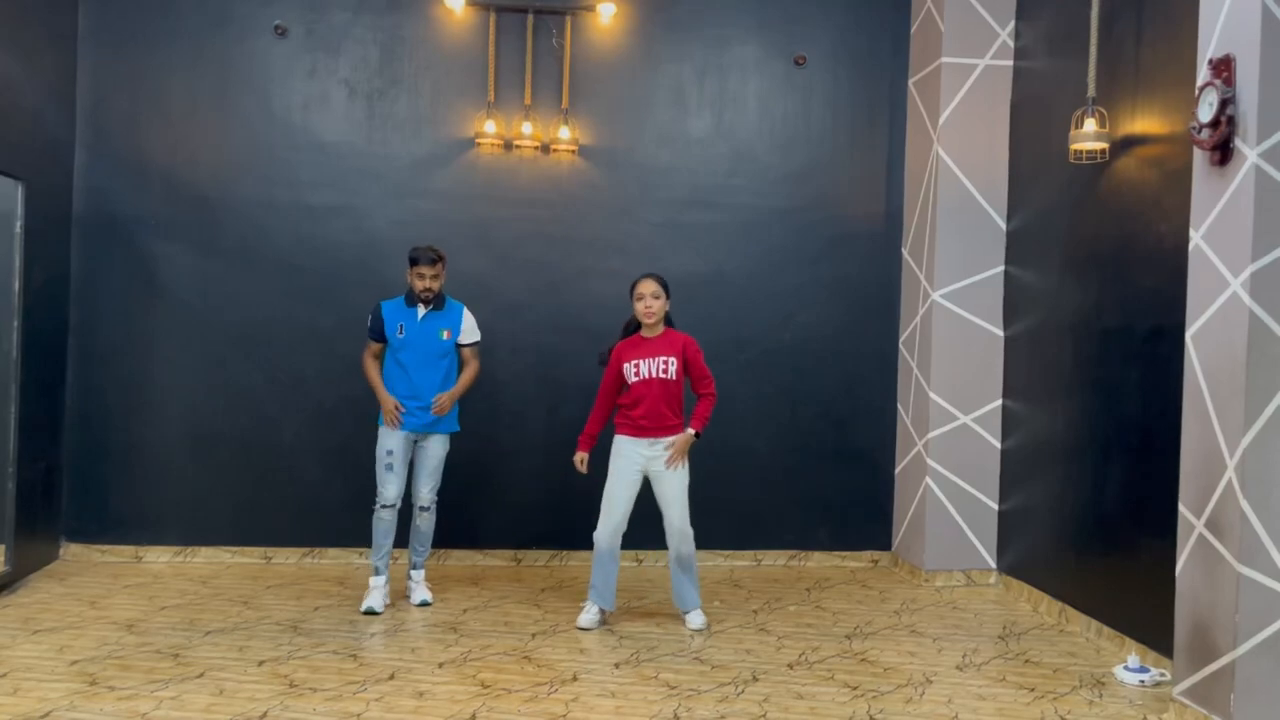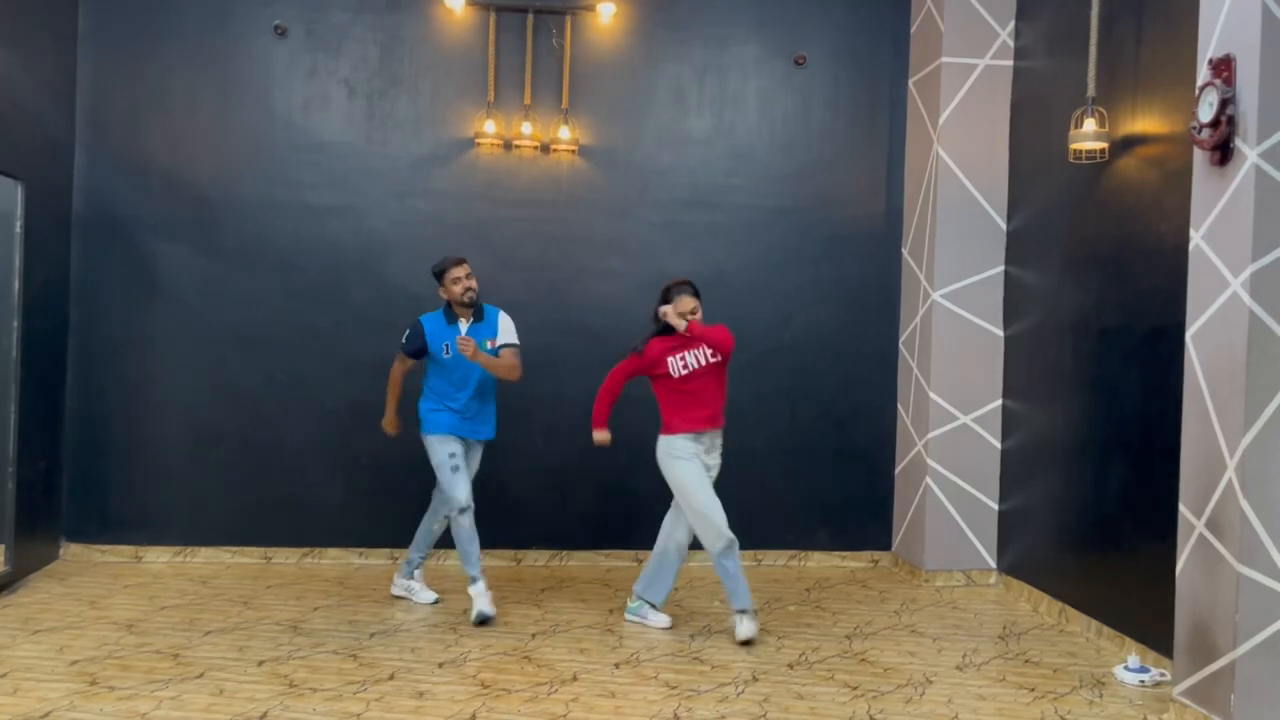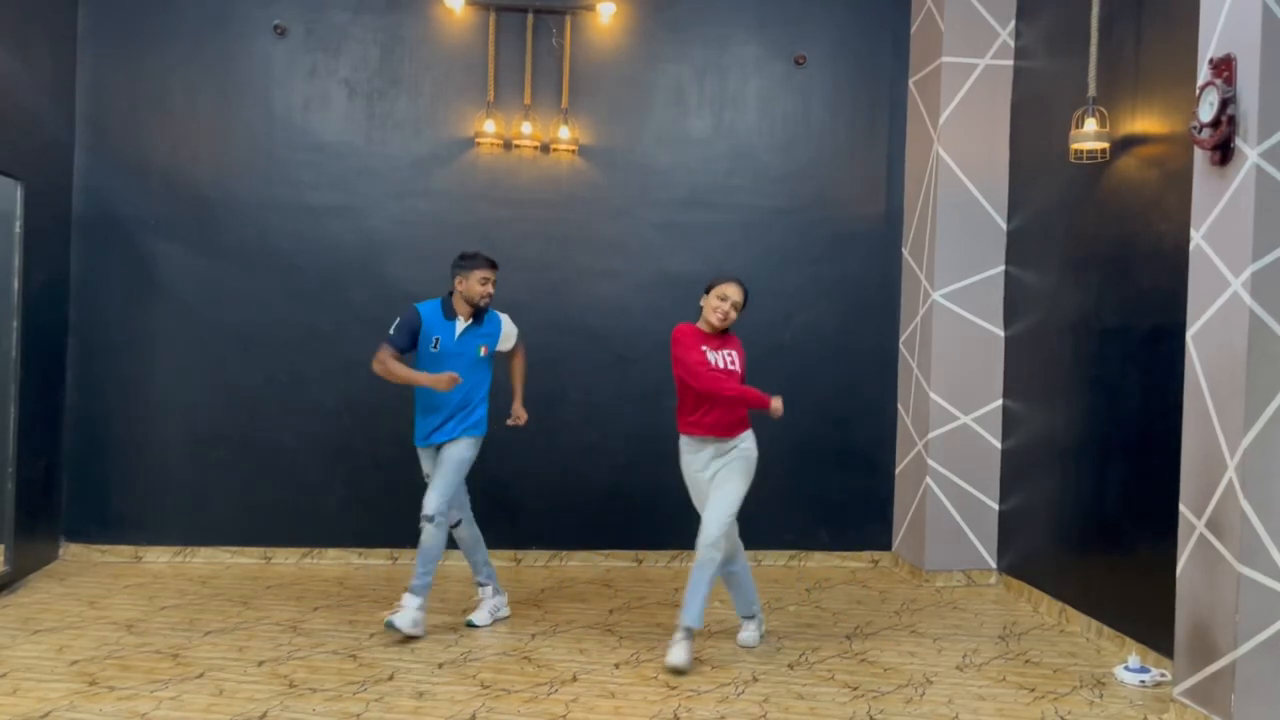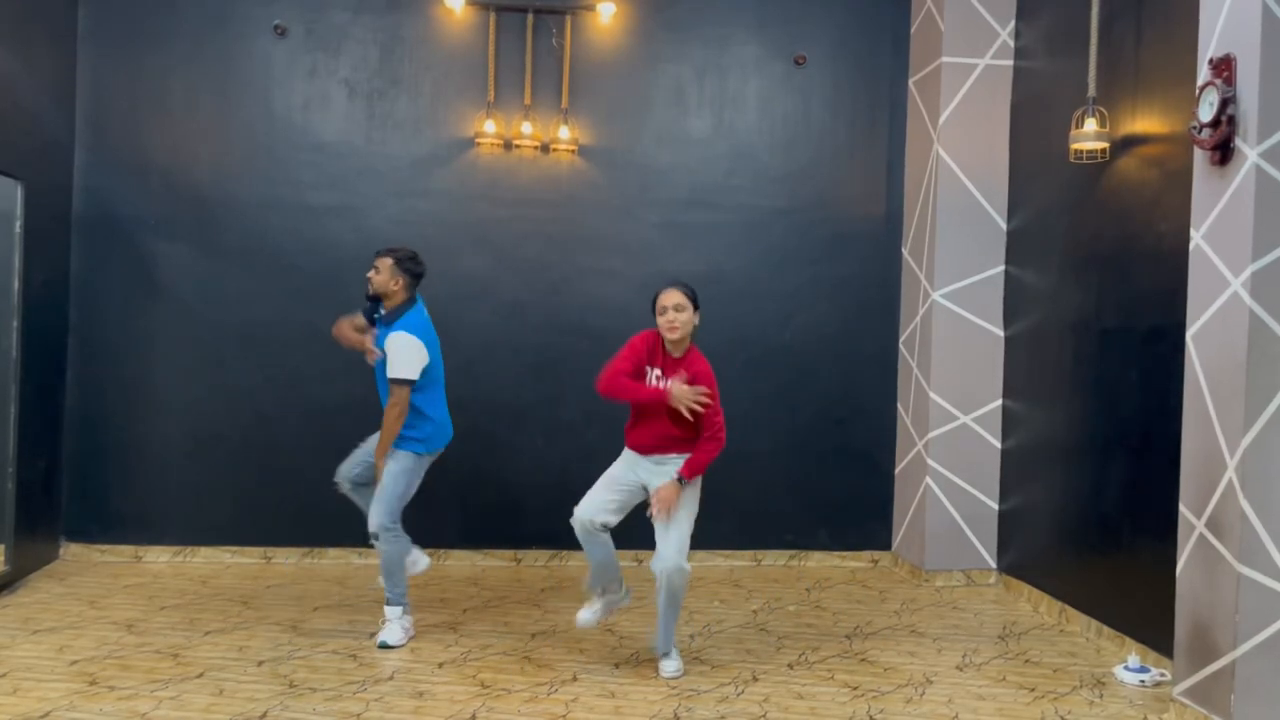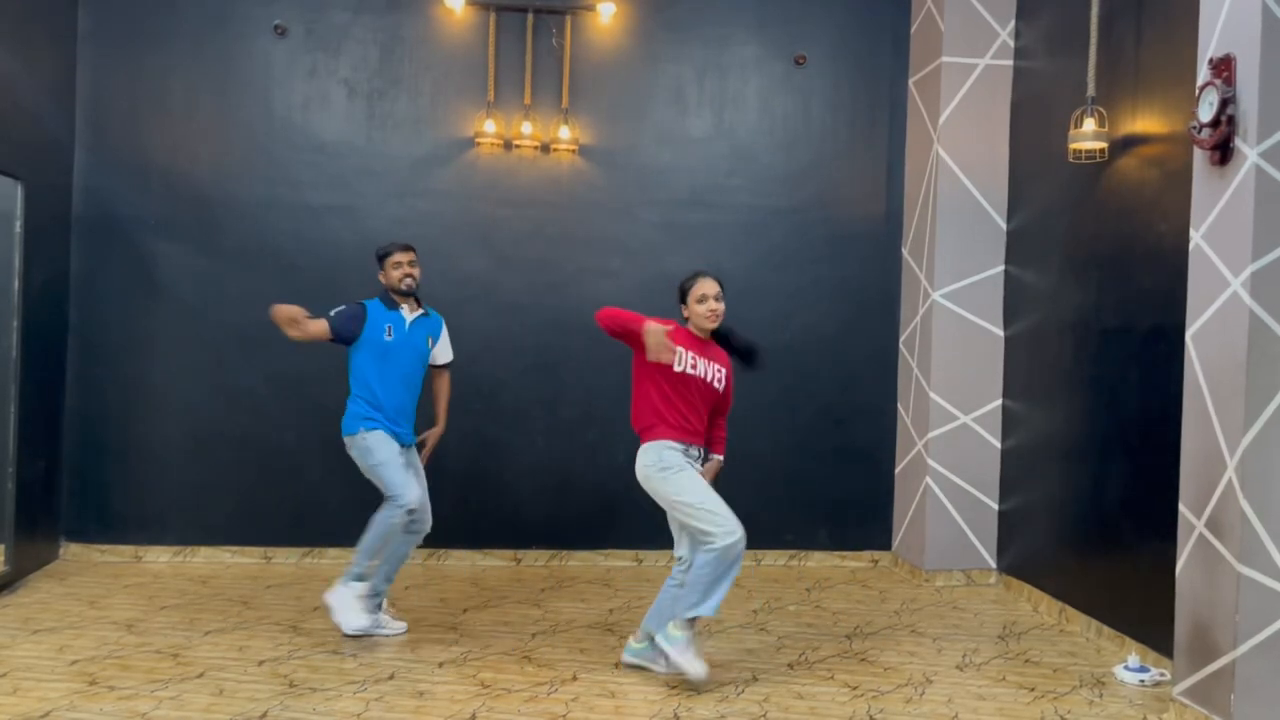
dt=1s
person 1, frame 1
left shoulder: (683, 345)
right shoulder: (622, 350)
left elbow: (707, 393)
right elbow: (606, 399)
left wrist: (690, 432)
right wrist: (585, 443)
left hip: (670, 447)
right hip: (626, 446)
left knee: (679, 530)
right knee: (608, 526)
left ankle: (690, 604)
right ankle: (599, 603)
person 1, frame 2
left shoulder: (717, 336)
right shoulder: (657, 348)
left elbow: (725, 345)
right elbow: (617, 376)
left wrist: (687, 328)
right wrist: (599, 422)
left hip: (711, 444)
right hip: (678, 445)
left knee: (679, 530)
right knee: (713, 524)
left ankle: (642, 604)
right ankle: (742, 610)
person 1, frame 3
left shoulder: (734, 345)
right shoulder: (684, 336)
right elbow: (712, 384)
right wrist: (765, 401)
left hip: (737, 447)
right hip: (696, 449)
left knee: (713, 534)
right knee: (724, 536)
left ankle: (686, 629)
right ankle: (750, 616)
person 1, frame 4
left shoulder: (700, 372)
right shoulder: (645, 343)
left elbow: (714, 437)
right elbow: (607, 384)
left wrist: (680, 482)
right wrist: (669, 395)
left hip: (678, 468)
right hip: (633, 460)
left knee: (672, 564)
right knee: (586, 518)
left ankle: (667, 648)
right ankle: (609, 590)
person 1, frame 5
left shoulder: (722, 361)
right shoulder: (661, 337)
right elbow: (606, 316)
left wrist: (715, 459)
right wrist: (649, 328)
left hip: (691, 462)
right hip: (660, 457)
left knee: (695, 558)
right knee: (729, 536)
left ankle: (649, 640)
right ankle: (677, 626)
person 2, frame 1
left shoulder: (459, 315)
right shoulder: (386, 312)
left elbow: (472, 362)
right elbow: (371, 356)
left wrist: (452, 394)
right wrist: (384, 395)
left hip: (436, 424)
right hip: (397, 422)
left knee: (425, 500)
right knee: (388, 499)
left ankle: (416, 577)
right ankle: (378, 581)
person 2, frame 2
left shoulder: (498, 320)
right shoulder: (425, 327)
left elbow: (513, 371)
right elbow: (400, 367)
left wrist: (478, 355)
right wrist: (390, 413)
left hip: (478, 429)
right hip: (441, 427)
left knee: (444, 505)
right knee: (461, 502)
left ankle: (407, 577)
right ankle: (479, 590)
person 2, frame 3
left shoulder: (498, 324)
right shoulder: (419, 316)
left elbow: (515, 350)
right elbow: (380, 362)
left wrist: (517, 401)
right wrist: (425, 379)
left hip: (465, 432)
right hip: (428, 433)
left knee: (435, 510)
right knee: (457, 517)
left ankle: (415, 603)
right ankle: (492, 595)
person 2, frame 4
left shoulder: (405, 337)
right shoulder: (396, 306)
left elbow: (398, 405)
right elbow: (342, 330)
left wrist: (381, 457)
right wrist: (356, 334)
left hip: (416, 440)
right hip: (404, 433)
left knee: (380, 522)
right knee: (348, 478)
left ankle: (399, 613)
right ankle: (405, 554)
person 2, frame 5
left shoulder: (434, 325)
right shoulder: (365, 315)
left elbow: (441, 375)
right elbow: (303, 330)
left wrist: (438, 426)
right wrist: (284, 314)
left hip: (406, 439)
right hip: (368, 431)
left knee: (417, 522)
right knee: (407, 500)
left ankle: (369, 608)
right ankle: (352, 585)
